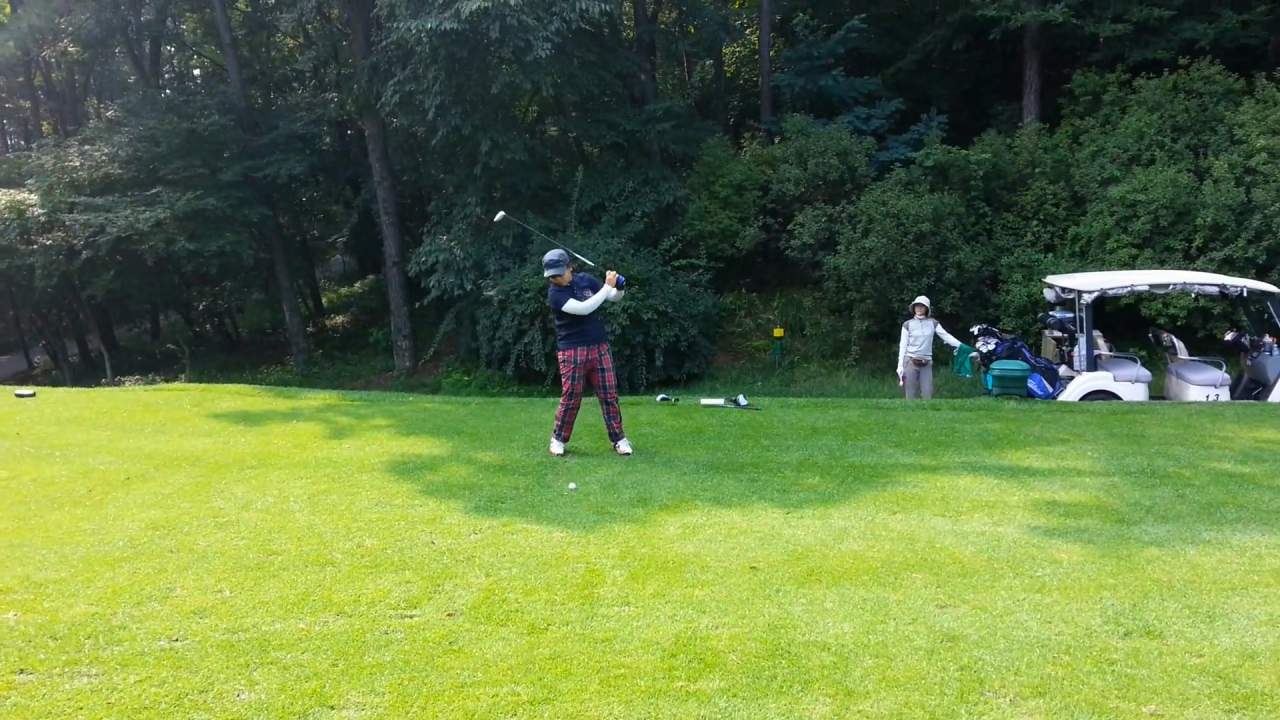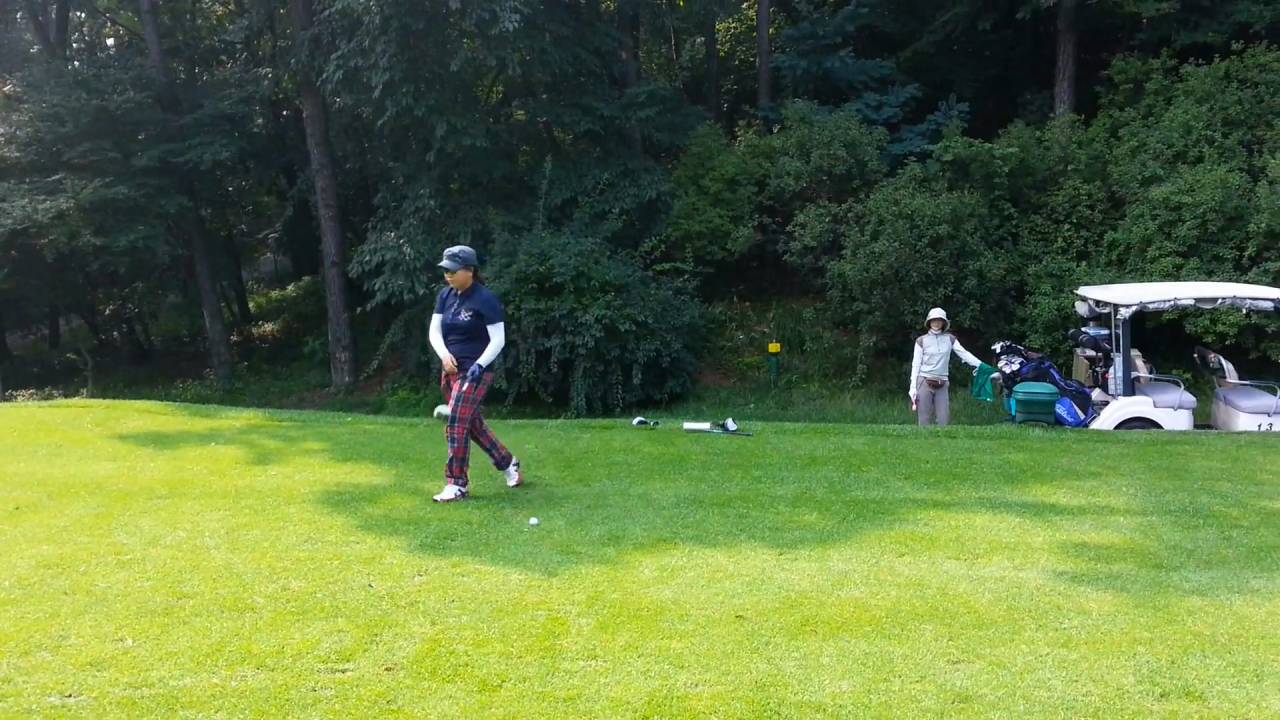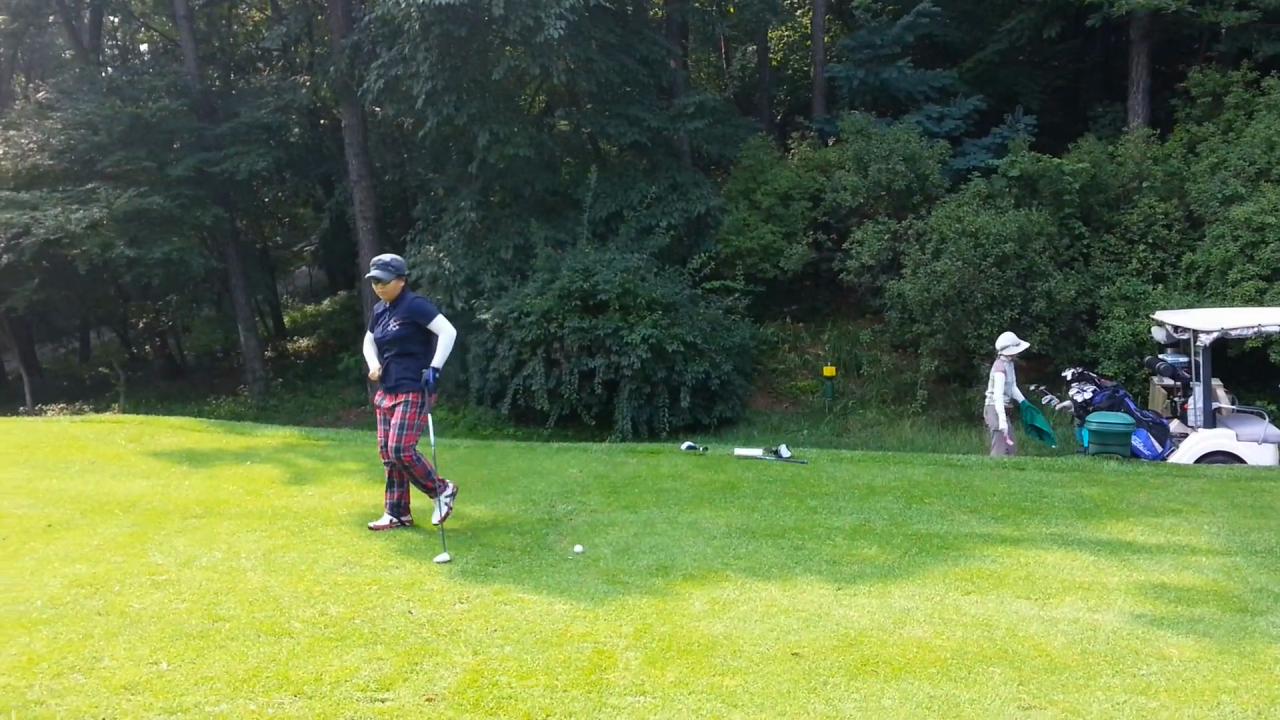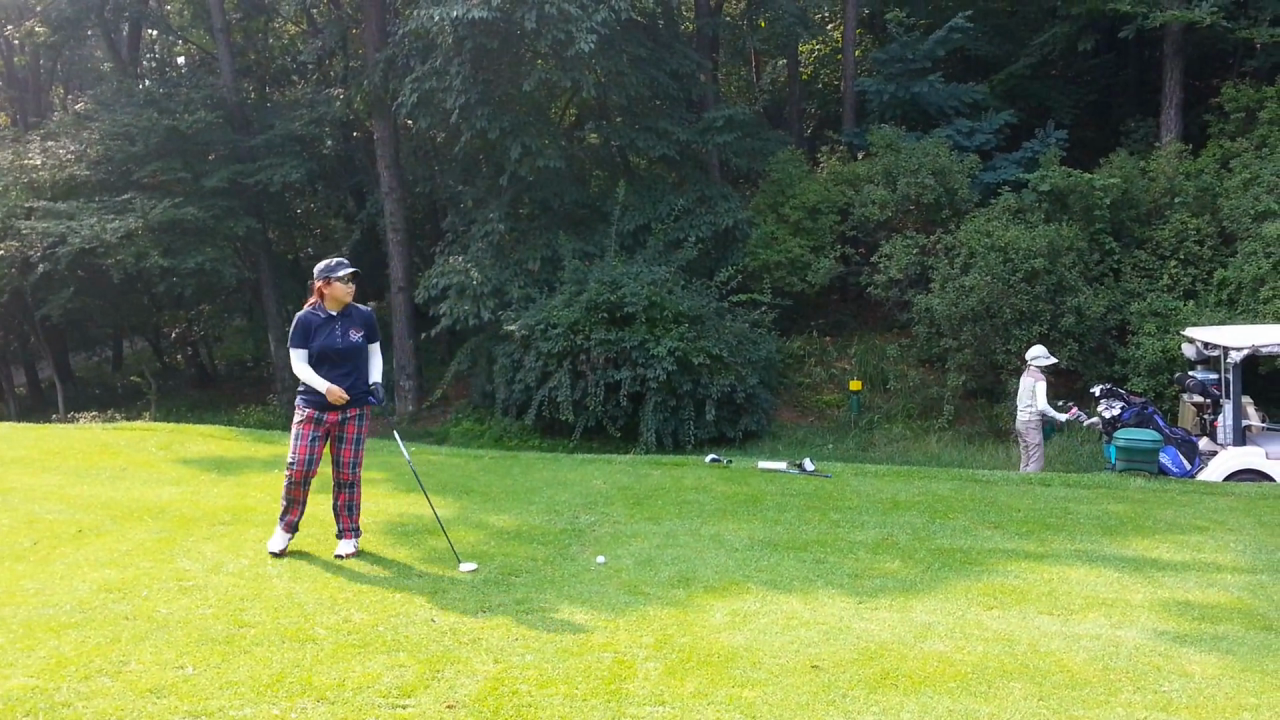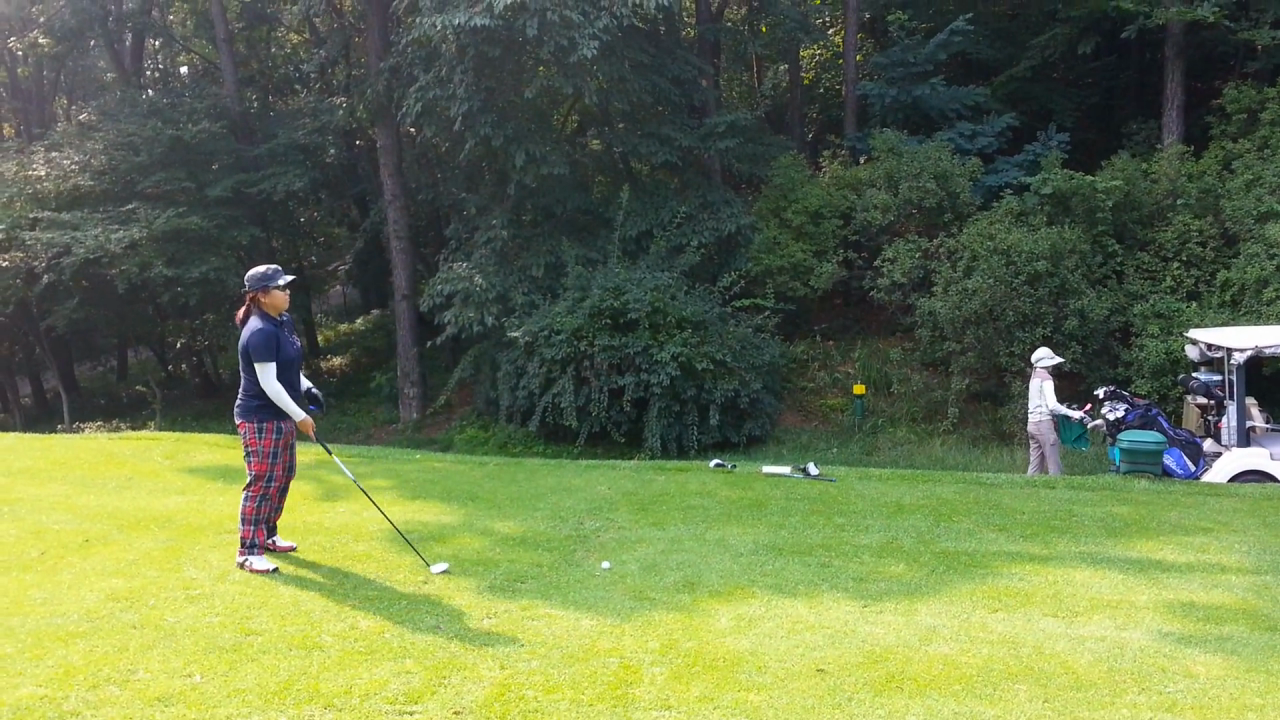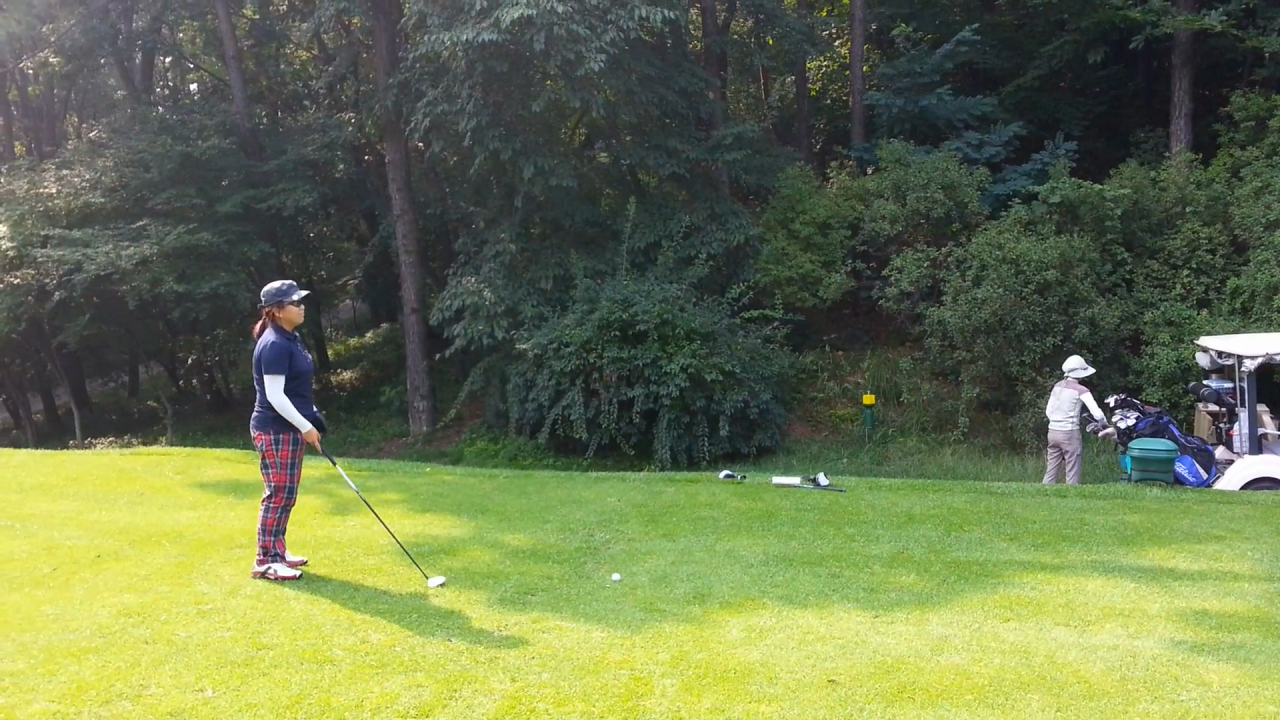
dt=0.7s
person 1, frame 1
left shoulder: (585, 280)
right shoulder: (555, 292)
left elbow: (614, 297)
right elbow: (584, 308)
left wrist: (617, 289)
right wrist: (607, 286)
left hip: (599, 346)
right hip: (571, 350)
left knee: (608, 393)
right knee: (571, 397)
right ankle: (558, 439)
person 1, frame 2
left shoulder: (486, 299)
right shoulder: (445, 295)
left elbow: (498, 340)
right elbow: (434, 331)
left wrist: (478, 366)
right wrist: (444, 355)
left hip: (475, 372)
right hip: (451, 372)
left knee: (456, 424)
right knee: (472, 425)
left ankle: (457, 484)
right ankle: (507, 462)
person 1, frame 3
left shoulder: (414, 305)
right shoulder: (379, 310)
left elbow: (448, 332)
right elbow: (369, 341)
left wrist: (435, 368)
right wrist: (374, 364)
left hip: (413, 392)
right hip: (386, 392)
left knee: (400, 450)
right knee: (388, 453)
left ankle: (441, 489)
right ankle: (397, 513)
person 1, frame 4
left shoulder: (364, 316)
right shoulder: (306, 319)
left elbow: (374, 354)
right elbow: (299, 364)
left wrist: (375, 383)
right wrist: (325, 387)
left hip: (353, 409)
right hip: (312, 406)
left knee: (347, 473)
right knee: (299, 469)
left ankle: (348, 535)
right ankle: (286, 527)
person 1, frame 5
left shoulder: (284, 322)
right shoulder: (260, 332)
right elbow: (268, 383)
left wrist: (306, 388)
right wrist: (300, 416)
left hip: (279, 415)
right hip: (259, 418)
left knee: (282, 477)
right knee: (262, 482)
left ankle: (267, 535)
right ankle: (249, 552)
person 1, frame 6
left shoulder: (292, 338)
right shoulder: (274, 345)
right elbow: (275, 396)
left wrist: (311, 412)
right wrist: (305, 426)
left hip: (289, 429)
right hip: (275, 430)
left knee: (285, 493)
right knee: (279, 494)
left ankle: (276, 550)
right ankle: (266, 561)
